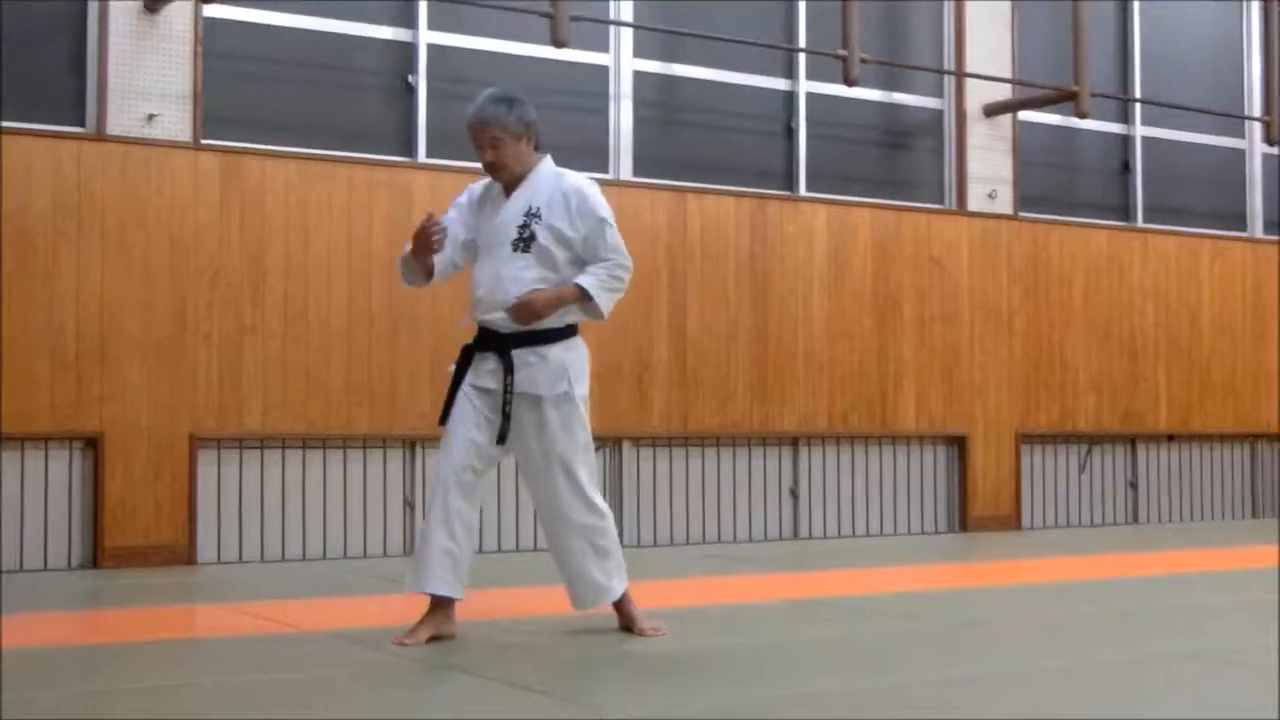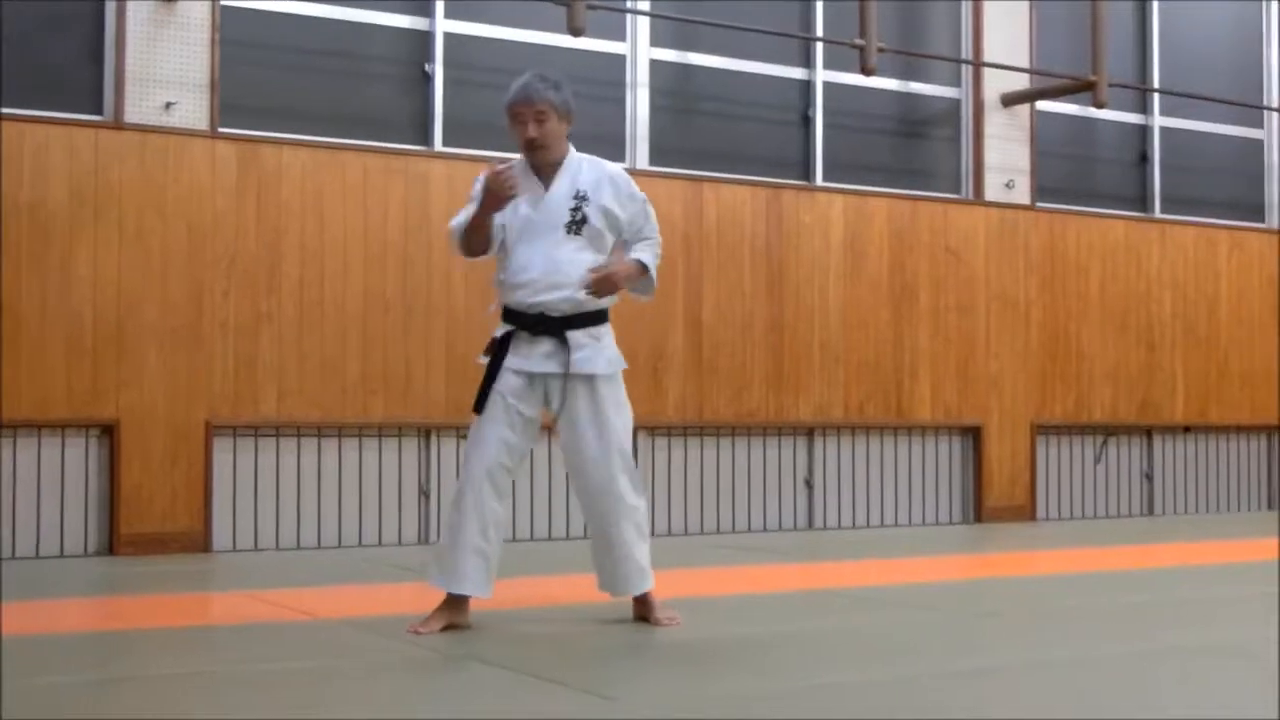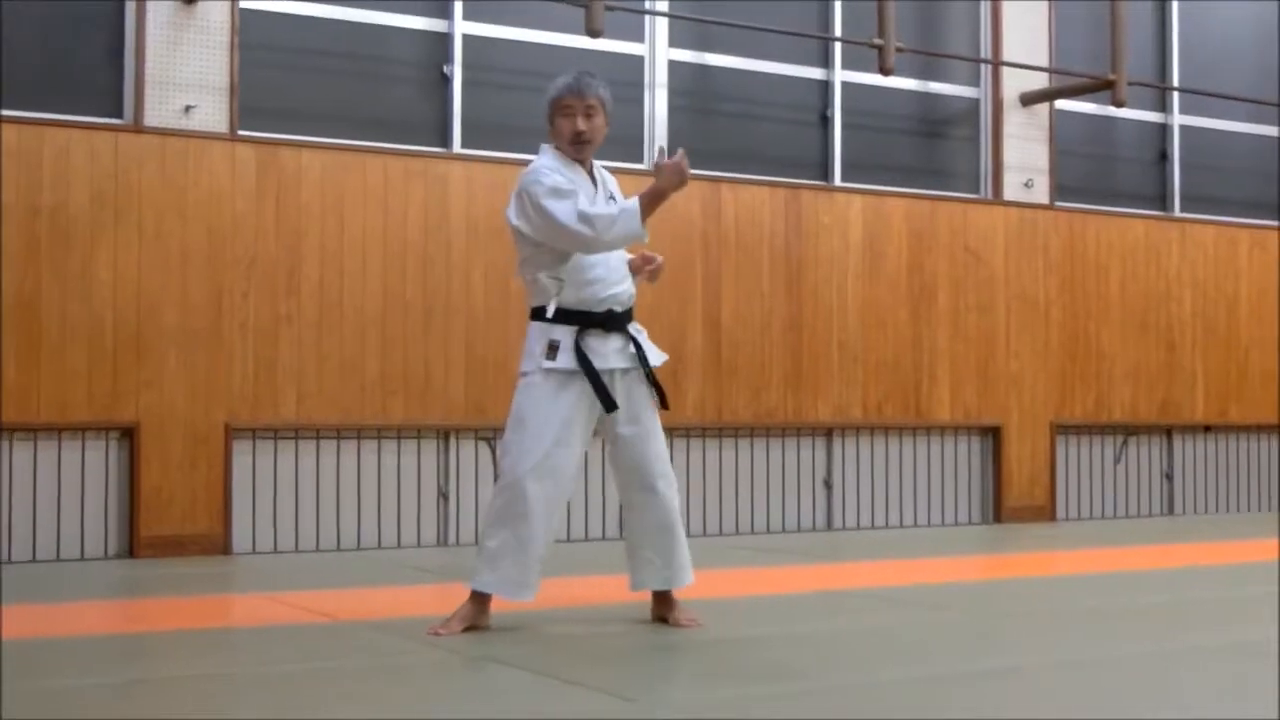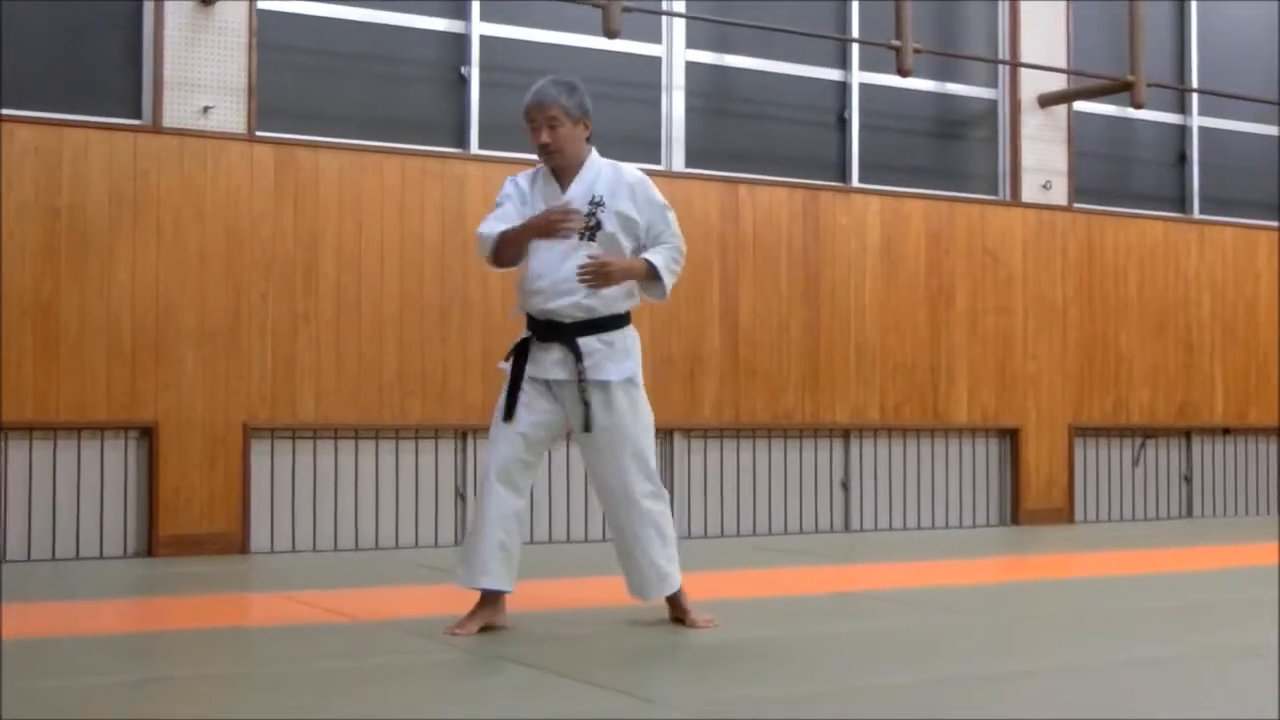
dt=0.4s
person 1, frame 1
left shoulder: (574, 192)
right shoulder: (476, 200)
left elbow: (615, 269)
right elbow: (434, 267)
left wrist: (556, 297)
right wrist: (419, 251)
left hip: (549, 363)
right hip: (487, 361)
left knee: (566, 490)
right knee: (453, 476)
left ankle: (622, 602)
right ankle: (441, 609)
person 1, frame 2
left shoulder: (609, 179)
right shoulder: (498, 180)
left elbow: (648, 242)
right elbow: (471, 245)
left wrist: (627, 270)
right wrist: (488, 207)
left hip: (587, 346)
right hip: (518, 347)
left knee: (608, 475)
right knee: (485, 468)
left ankle: (641, 595)
right ankle: (457, 601)
person 1, frame 3
left shoulder: (604, 180)
right shoulder: (540, 180)
right elbow: (593, 232)
left wrist: (639, 265)
right wrist: (658, 190)
left hip: (621, 343)
right hip: (561, 348)
left knee: (650, 473)
right knee: (535, 472)
left ankle: (663, 595)
right ankle: (481, 599)
person 1, frame 4
left shoulder: (628, 182)
right shoulder: (521, 187)
left elbow: (671, 251)
right elbow: (496, 249)
left wrist: (628, 269)
right wrist: (531, 229)
left hip: (605, 351)
right hip: (540, 352)
left knee: (630, 479)
right knee: (503, 469)
left ankle: (674, 596)
right ankle: (491, 601)
